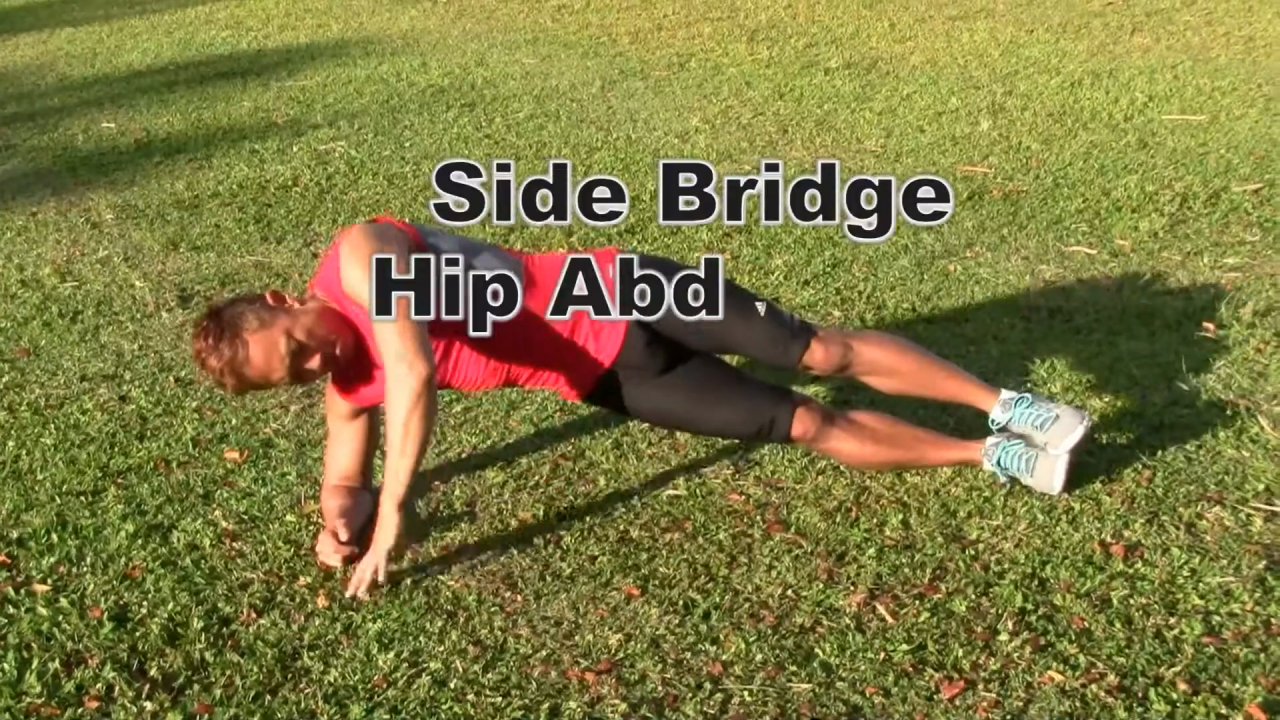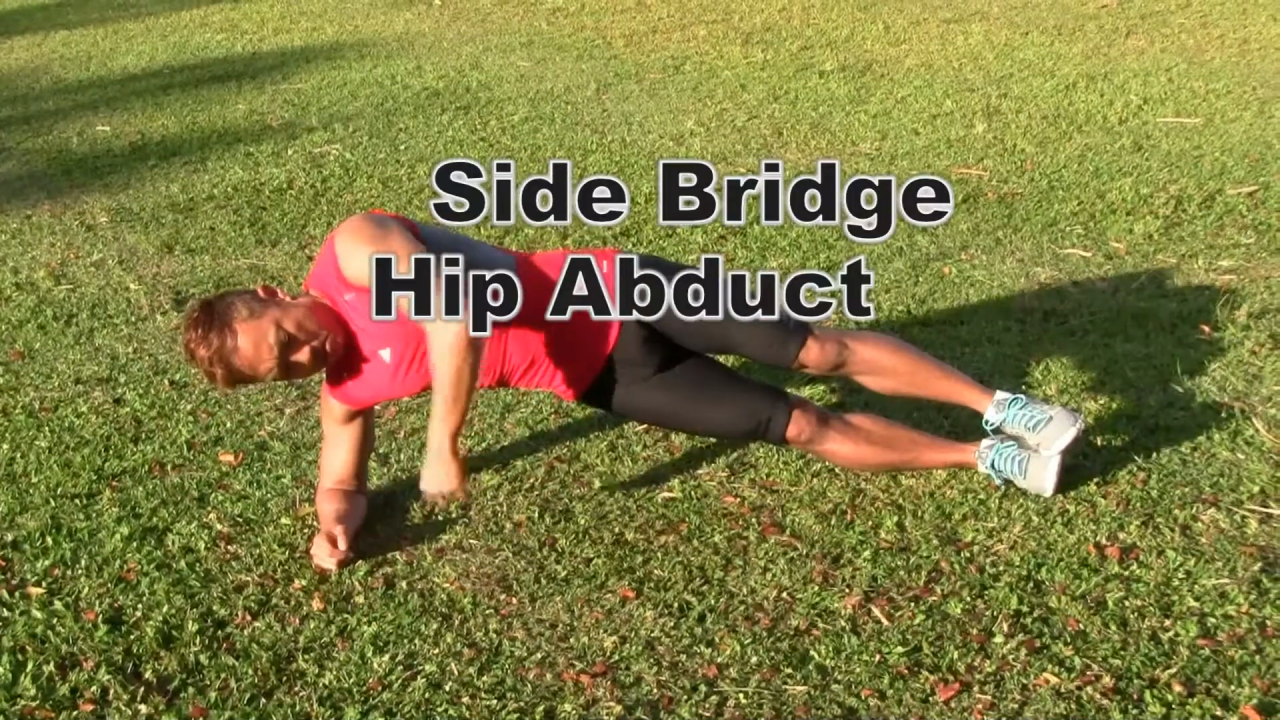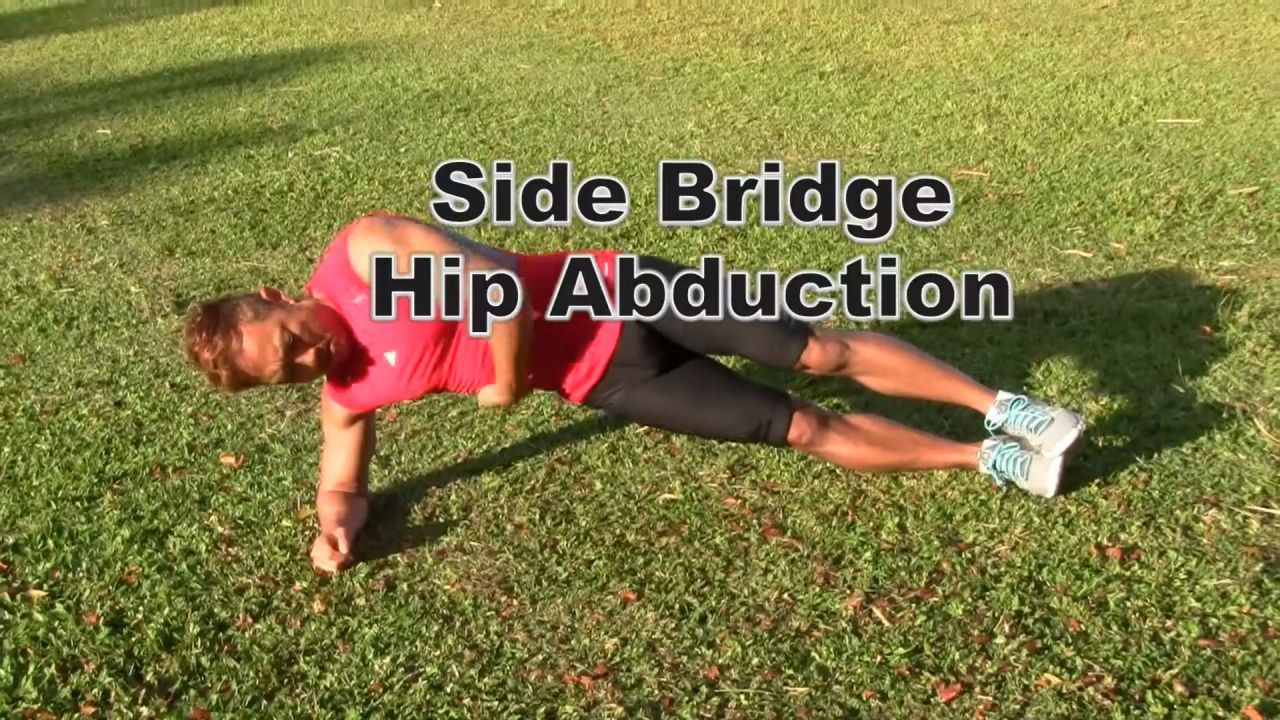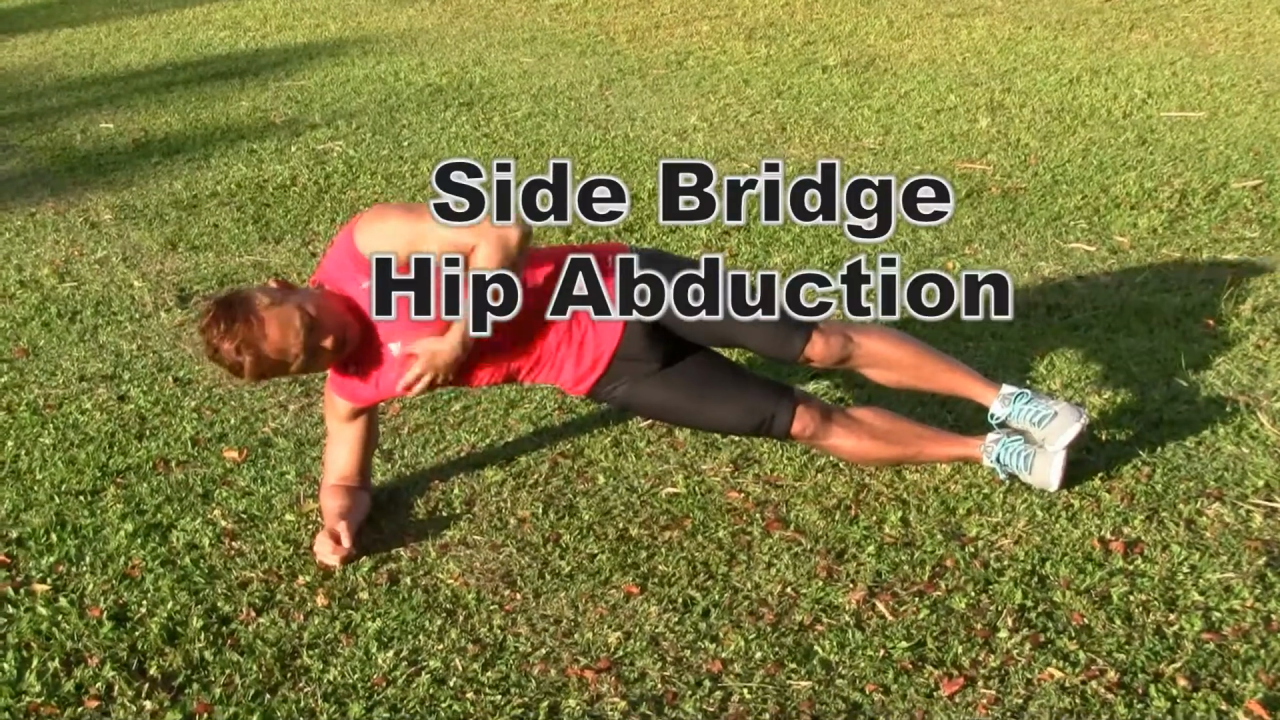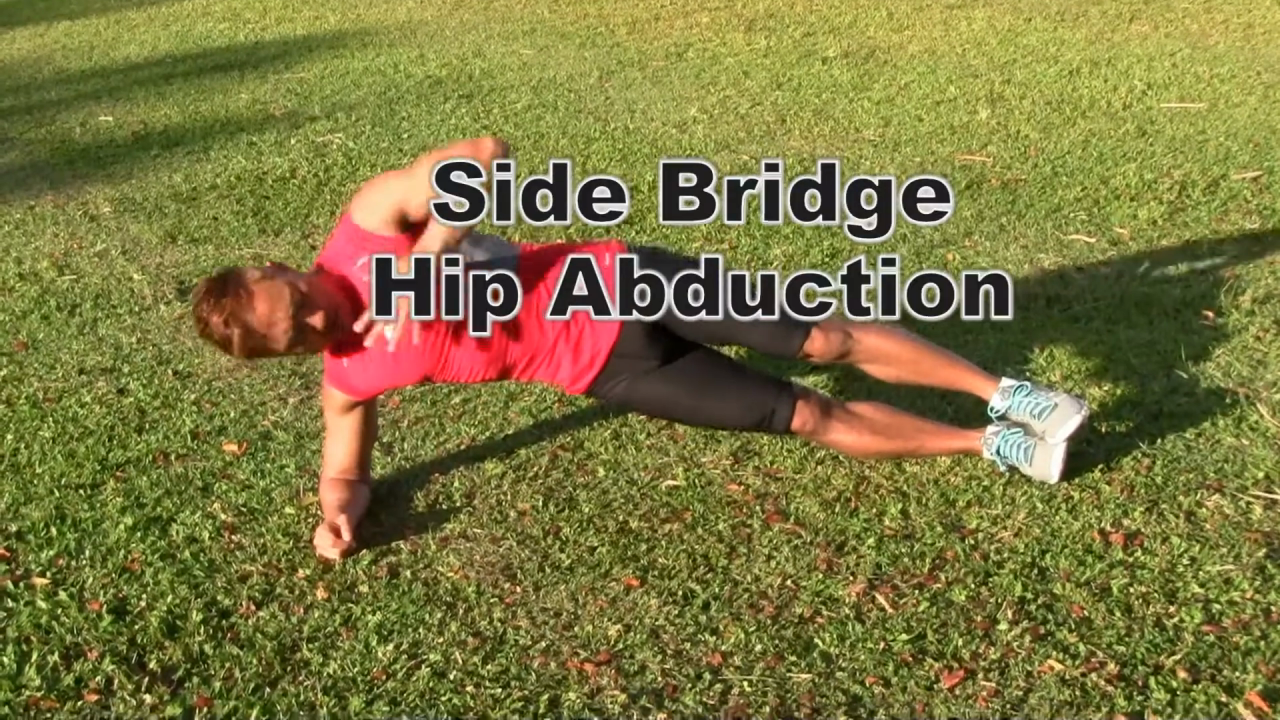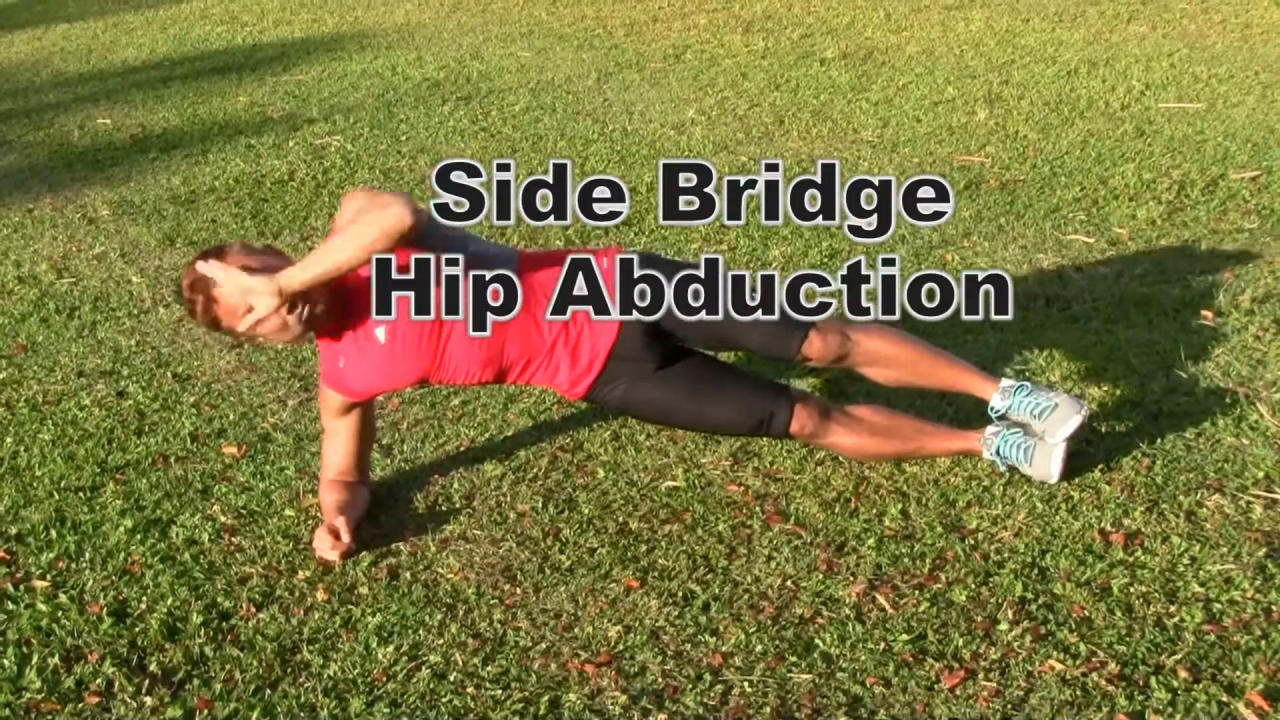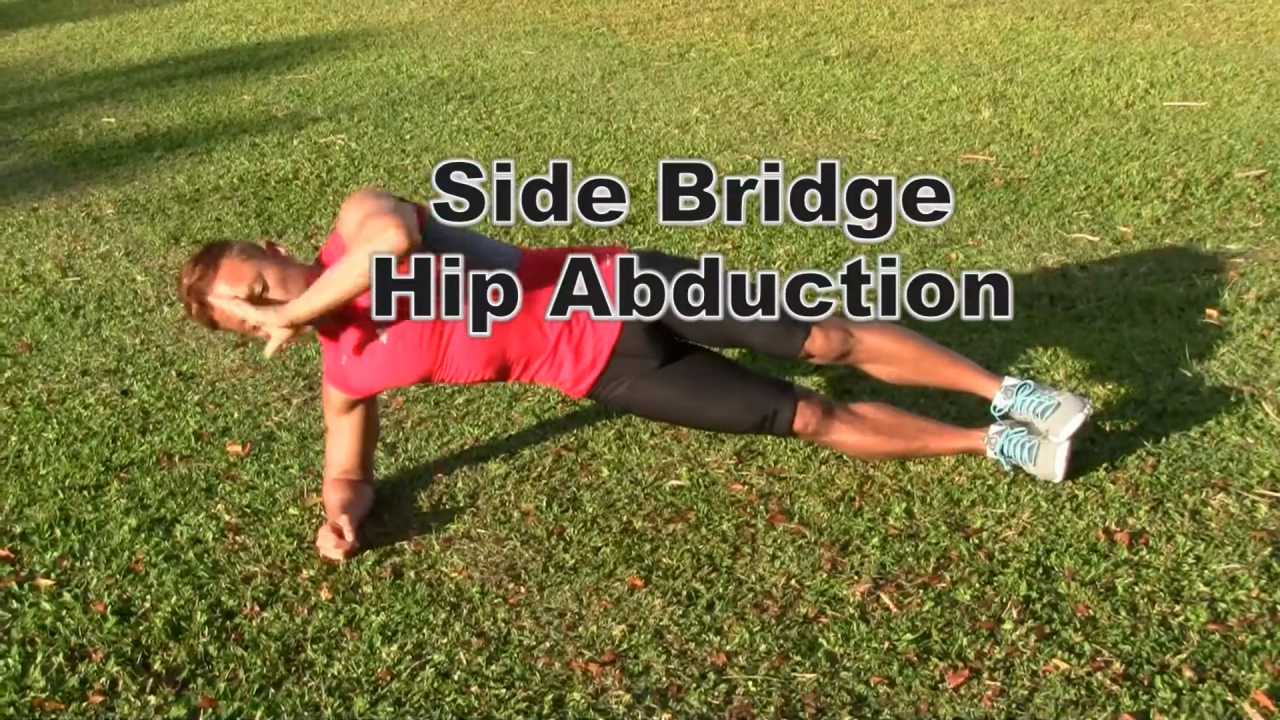
dt=0.2s
person 1, frame 1
left shoulder: (355, 255)
right shoulder: (348, 387)
left elbow: (417, 369)
right elbow: (344, 482)
left wrist: (394, 524)
right wrist: (337, 528)
left hip: (618, 297)
right hip: (600, 385)
left knee: (822, 349)
right knee: (807, 428)
left ankle: (1005, 404)
right ankle: (987, 459)
person 1, frame 2
left shoulder: (354, 247)
right shoulder: (343, 386)
left elbow: (456, 320)
right elbow: (341, 481)
left wrist: (445, 450)
right wrist: (334, 525)
left hip: (615, 297)
right hip: (601, 383)
left knee: (820, 348)
right knee: (804, 430)
left ankle: (999, 406)
right ankle: (985, 460)
person 1, frame 3
left shoulder: (361, 249)
right shoulder: (347, 392)
left elbow: (498, 284)
right elbow: (342, 485)
left wrist: (506, 384)
right wrist: (335, 529)
left hip: (616, 296)
right hip: (602, 381)
left knee: (821, 348)
right knee: (806, 431)
left ankle: (1000, 407)
right ankle: (988, 461)
person 1, frame 4
left shoulder: (365, 243)
right shoulder: (350, 389)
left elbow: (507, 230)
right elbow: (344, 478)
left wrist: (459, 336)
right wrist: (336, 524)
left hip: (619, 289)
right hip: (604, 376)
left knee: (822, 340)
right knee: (807, 425)
left ankle: (1005, 402)
right ankle: (989, 456)
person 1, frame 5
left shoulder: (367, 220)
right shoulder: (349, 374)
left elbow: (483, 152)
right elbow: (344, 467)
left wrist: (418, 258)
right wrist: (337, 514)
left hip: (621, 289)
right hip: (606, 370)
left knee: (827, 338)
right knee: (808, 419)
left ankle: (1004, 393)
right ankle: (988, 446)
person 1, frame 6
left shoulder: (356, 218)
right shoulder: (343, 376)
left elbow: (400, 216)
right elbow: (345, 473)
left wrist: (280, 284)
right wrist: (335, 515)
left hip: (615, 292)
right hip: (604, 376)
left knee: (824, 341)
right knee: (808, 422)
left ankle: (1006, 395)
right ankle: (988, 448)
person 1, frame 7
left shoulder: (357, 222)
right shoulder: (346, 374)
left elbow: (399, 231)
right elbow: (349, 470)
left wrist: (295, 303)
right wrist: (340, 513)
left hip: (621, 286)
right hip: (607, 374)
left knee: (827, 338)
right knee: (811, 419)
left ankle: (1009, 393)
right ankle: (991, 445)
